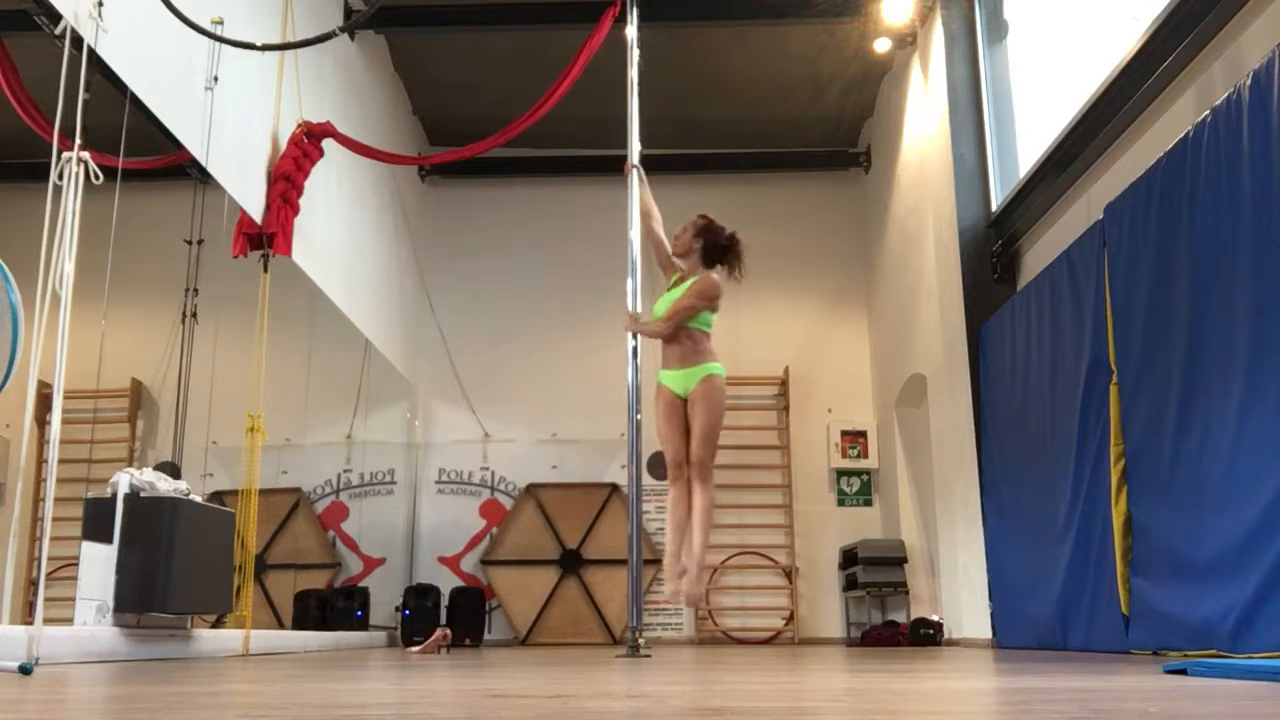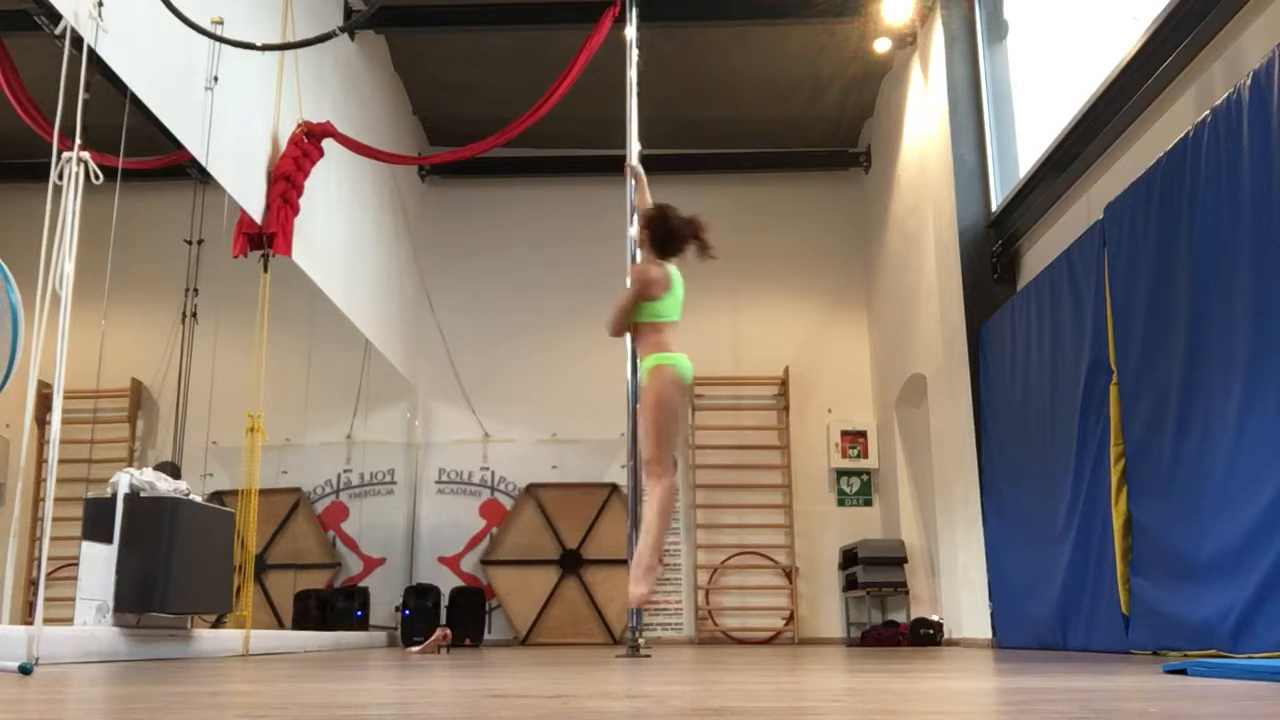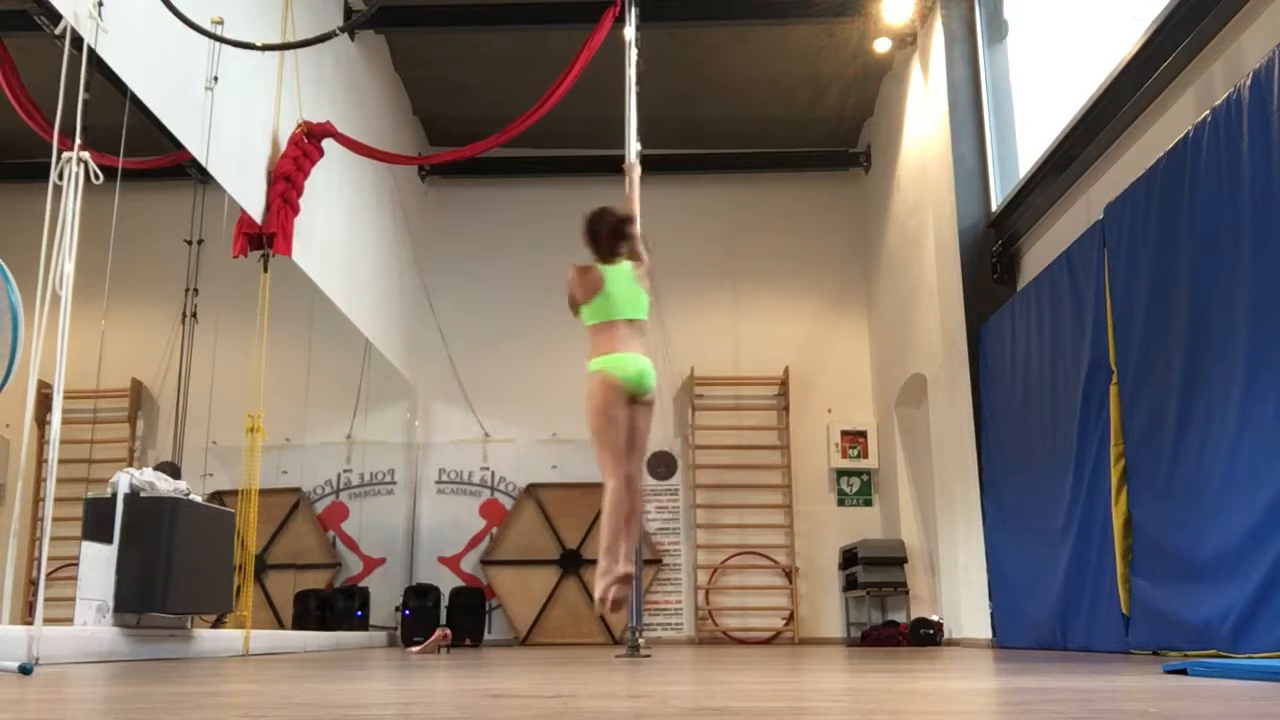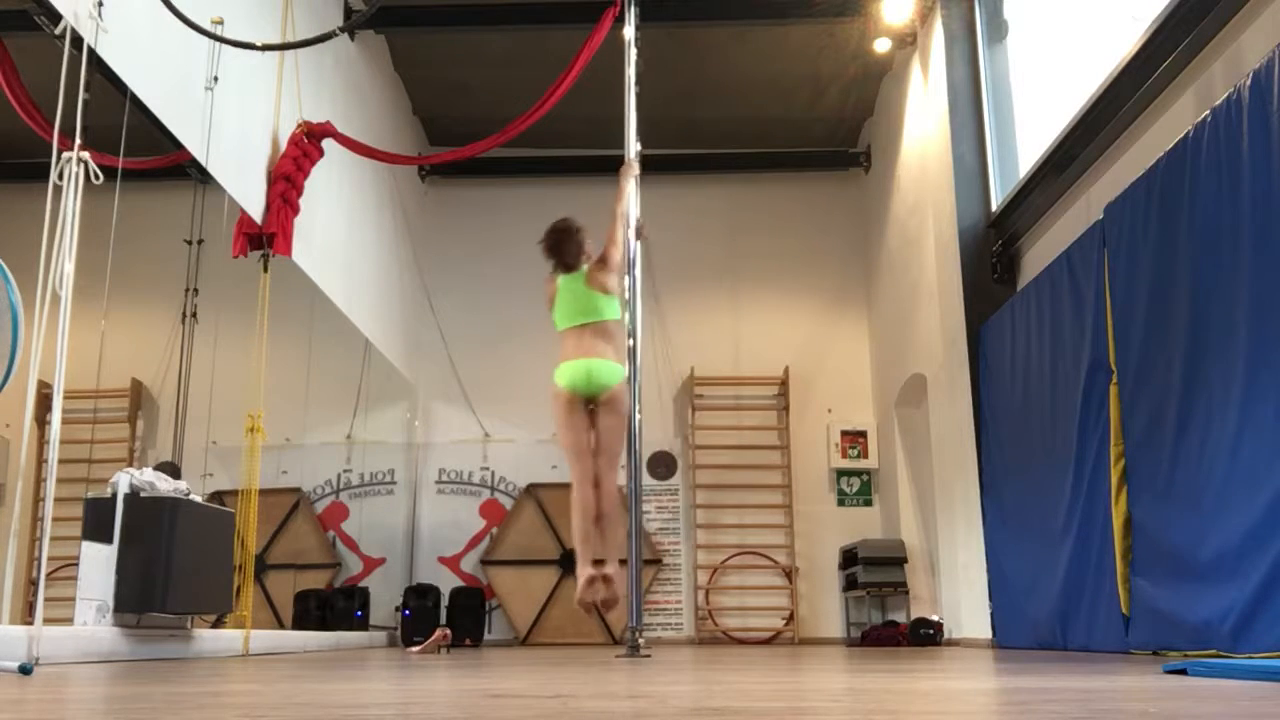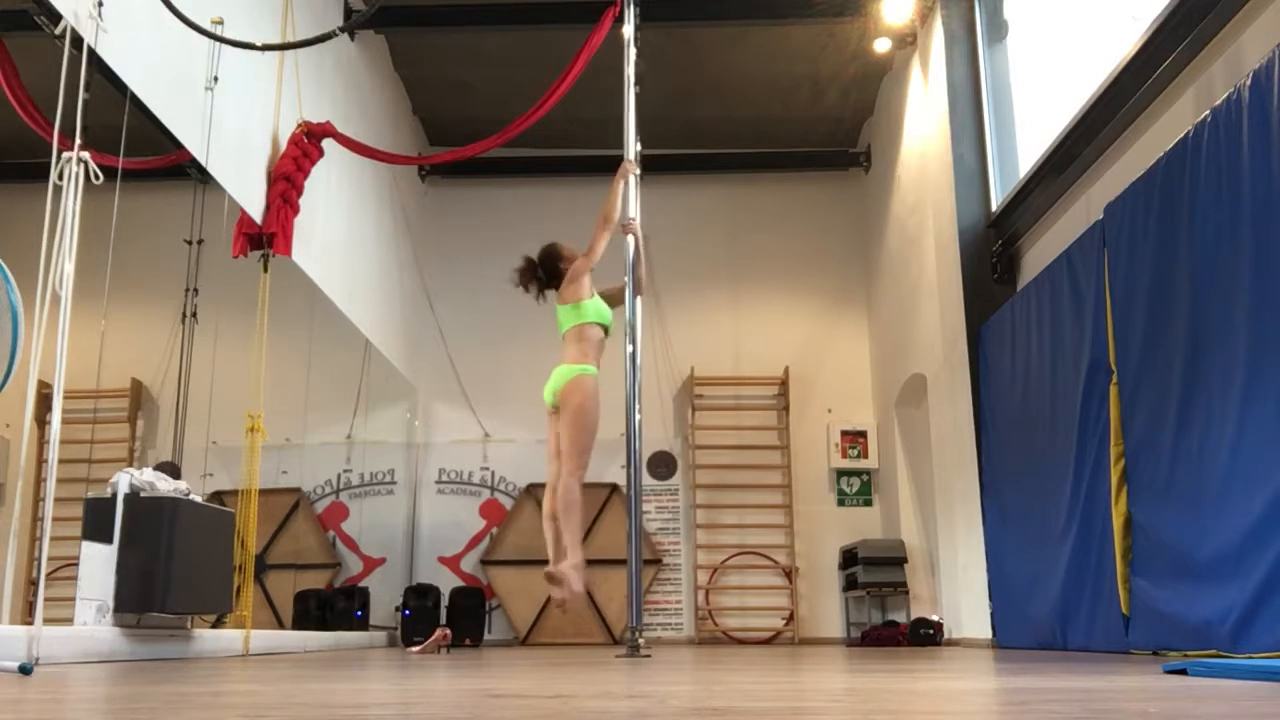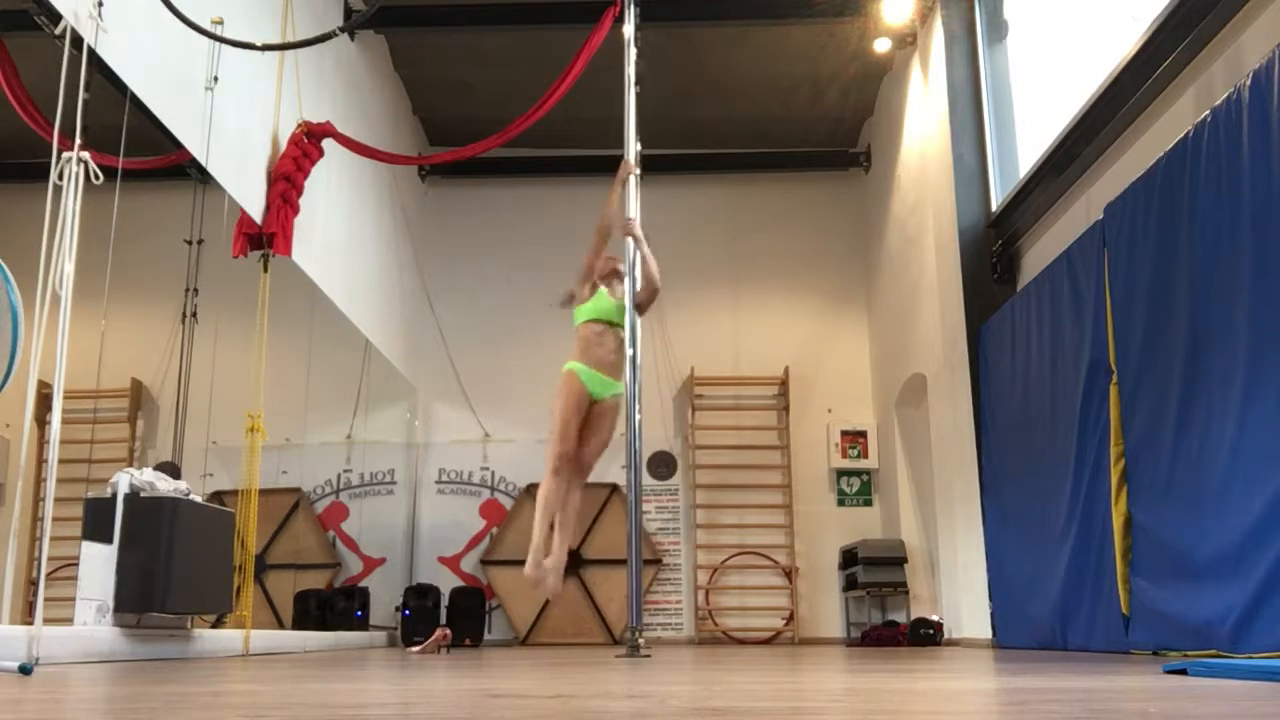
dt=0.2s
person 1, frame 1
left shoulder: (709, 280)
right shoulder: (675, 274)
left elbow: (666, 328)
right elbow: (652, 229)
left wrist: (636, 326)
right wrist: (641, 183)
left hip: (703, 377)
right hip: (669, 380)
left knee: (699, 471)
right knee: (677, 472)
left ankle: (695, 566)
right ankle: (676, 564)
person 1, frame 2
left shoulder: (645, 272)
right shoulder: (671, 267)
left elbow: (615, 327)
right elbow: (660, 223)
left wrist: (630, 322)
right wrist: (640, 183)
left hip: (663, 369)
right hip: (667, 370)
left knee: (661, 469)
right knee: (654, 469)
left ankle: (648, 564)
right ankle: (642, 562)
person 1, frame 3
left shoulder: (578, 276)
right shoulder: (639, 267)
right elbow: (635, 239)
left hip: (607, 371)
right hip: (643, 371)
left knee: (614, 472)
right knee: (633, 472)
left ankle: (608, 566)
right ankle: (625, 563)
person 1, frame 4
left shoulder: (554, 288)
right shoulder: (602, 269)
right elbow: (618, 220)
right wrist: (626, 178)
left hip: (568, 377)
right hip: (609, 375)
left knee: (582, 474)
right knee: (606, 474)
left ankle: (585, 567)
right ankle: (611, 566)
person 1, frame 5
left shoulder: (595, 299)
right shoulder: (573, 280)
left elbow: (635, 285)
right elbow: (604, 227)
left wrist: (636, 238)
right wrist: (622, 178)
left hip: (568, 385)
right hip: (578, 380)
left knee: (564, 475)
right knee: (569, 473)
left ankle: (560, 562)
right ankle: (569, 560)
person 1, frame 6
left shoulder: (639, 301)
right shoulder: (589, 286)
left elbow: (651, 281)
right elbow: (601, 234)
left wrist: (638, 235)
right wrist: (618, 185)
left hip: (610, 390)
right hip: (577, 376)
left knee: (580, 472)
right knee: (560, 462)
left ankle: (558, 558)
right ankle: (538, 550)
